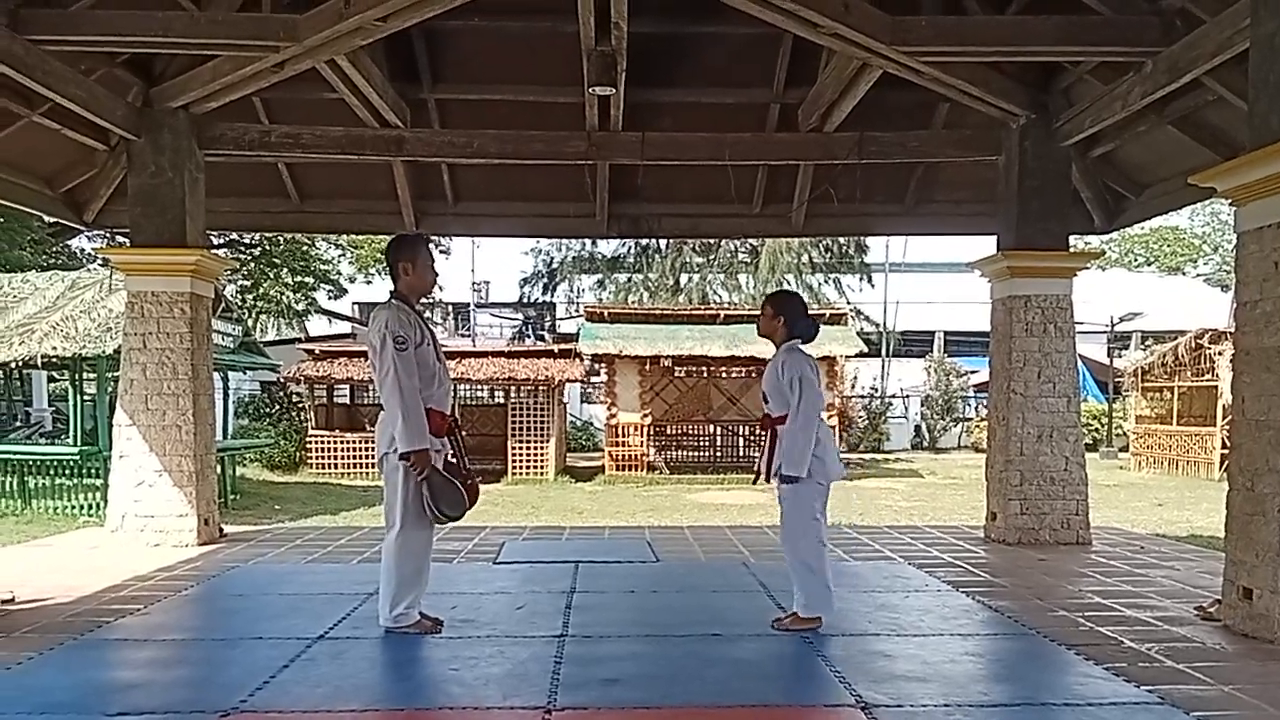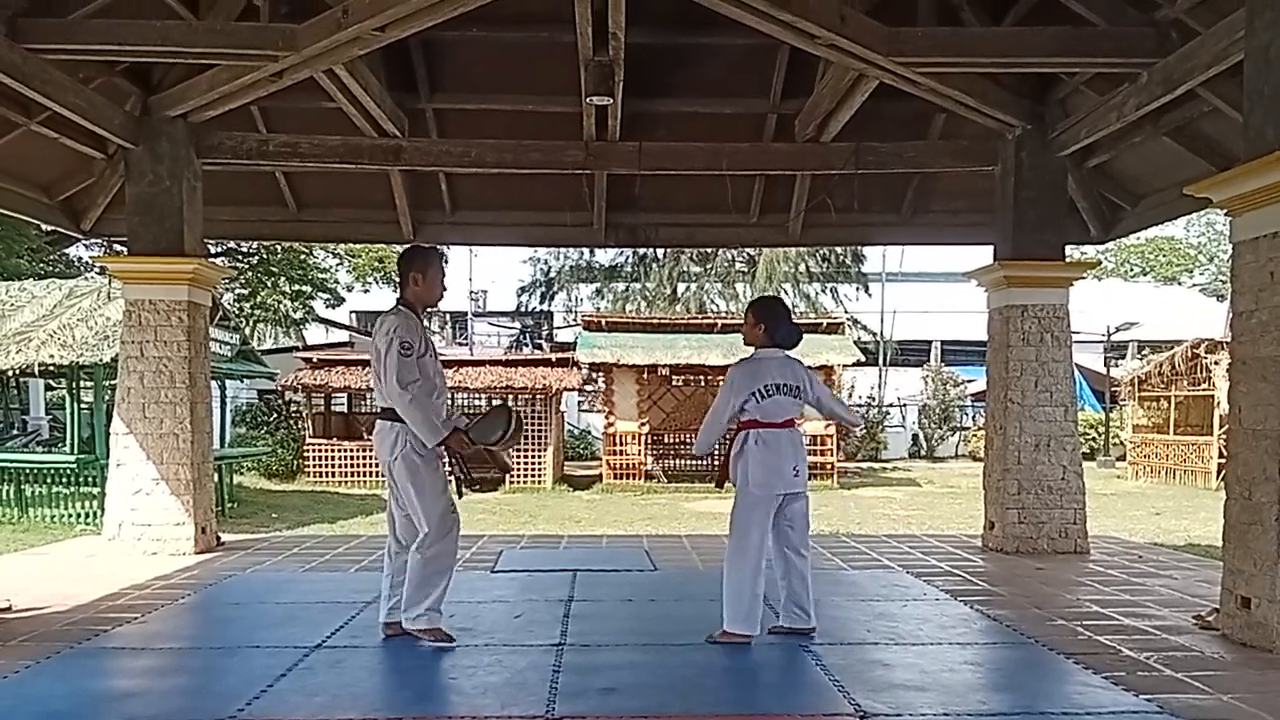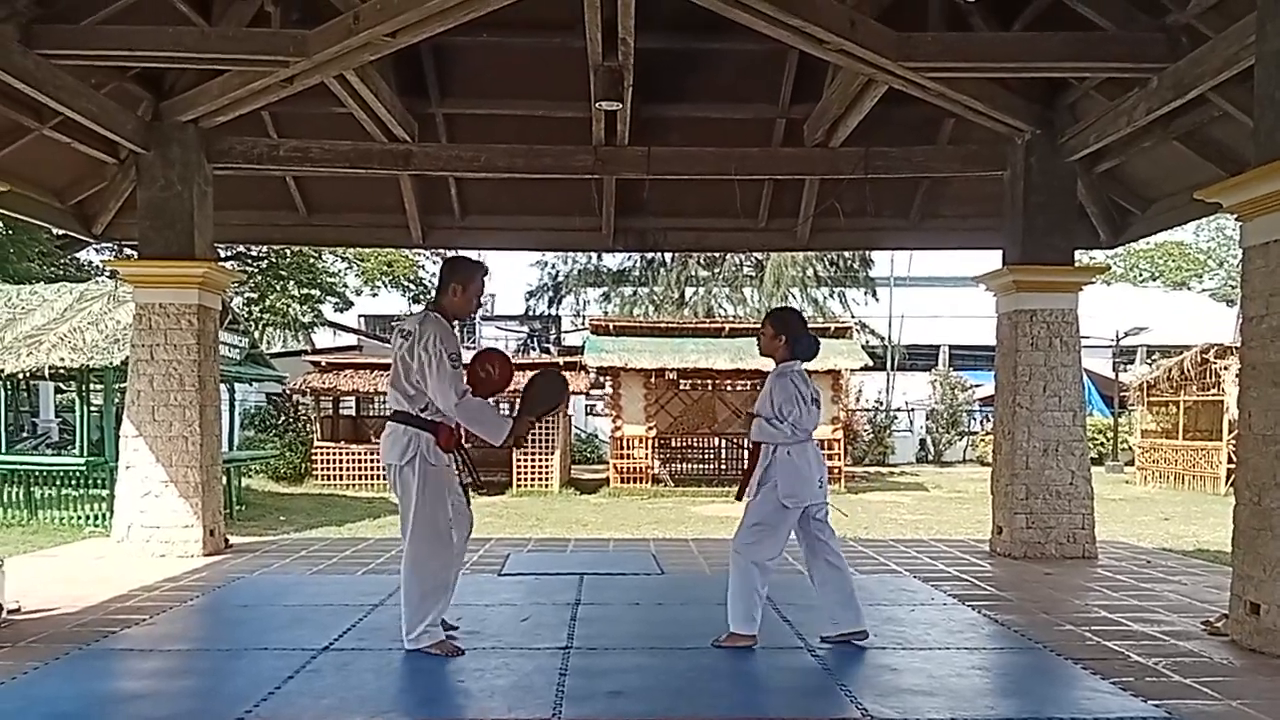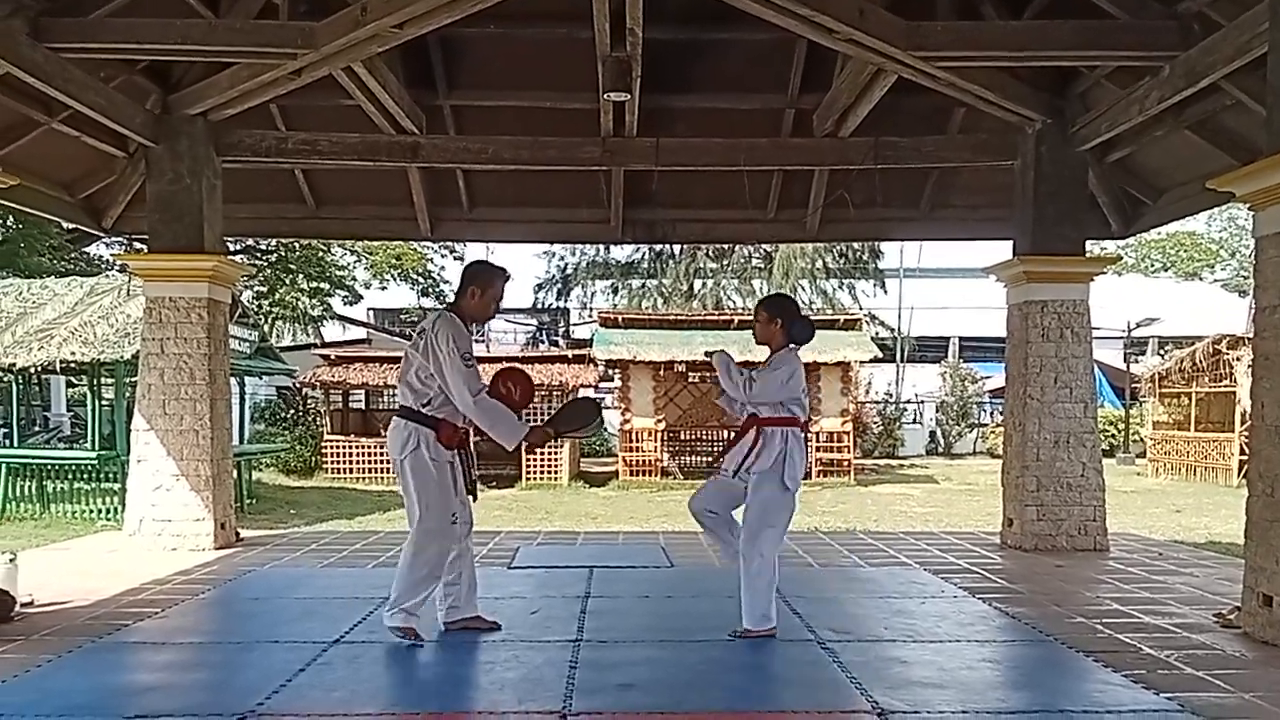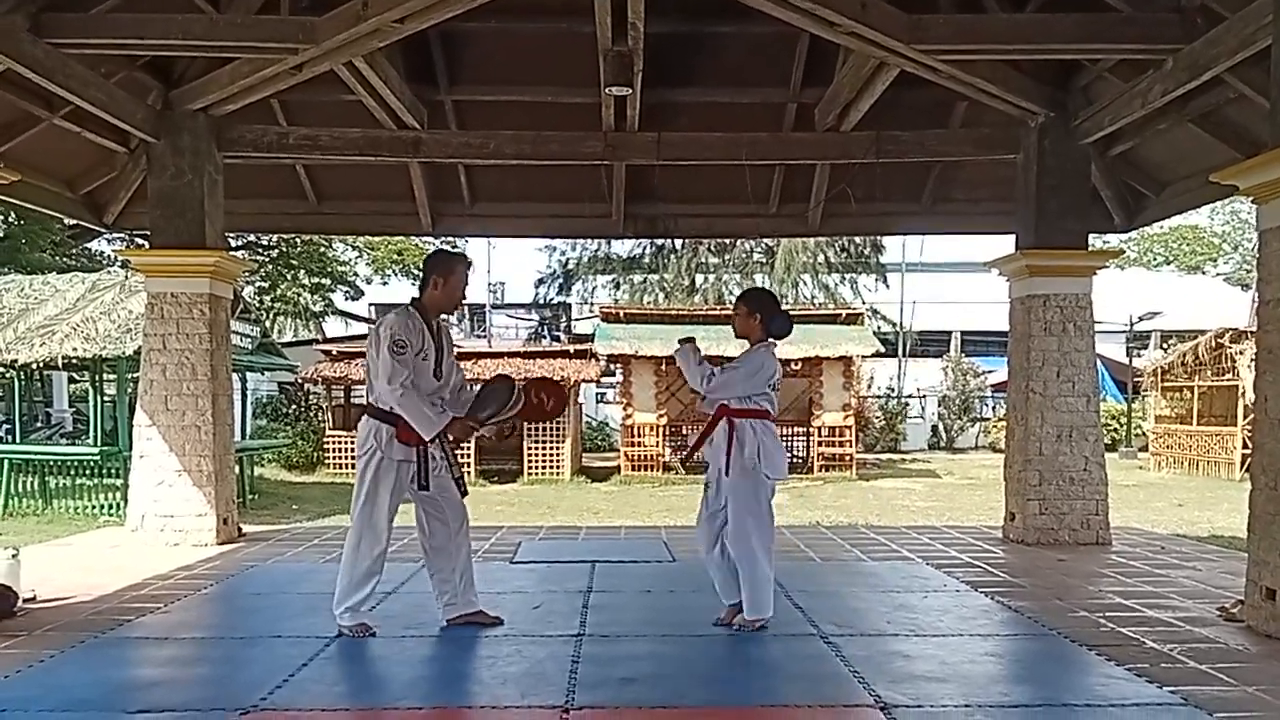
dt=0.5s
person 1, frame 1
left shoulder: (410, 318)
right shoulder: (392, 320)
right elbow: (399, 389)
right wrist: (416, 446)
left hip: (422, 435)
right hip: (408, 437)
left knee: (418, 525)
right knee: (407, 525)
left ankle: (406, 607)
right ankle: (398, 614)
person 1, frame 2
left shoulder: (409, 324)
right shoulder: (398, 325)
right elbow: (402, 391)
left wrist: (446, 427)
right wrist: (443, 433)
left hip: (411, 440)
right hip: (407, 440)
left knee: (407, 532)
right knee: (438, 525)
left ankle: (395, 616)
right ankle: (419, 615)
person 1, frame 3
left shoulder: (414, 325)
right shoulder: (437, 333)
right elbow: (454, 401)
left wrist: (487, 408)
right wrist: (507, 428)
left hip: (420, 441)
right hip: (419, 444)
left knee: (456, 524)
right knee: (429, 540)
left ankle: (424, 613)
right ankle: (420, 632)
person 1, frame 4
left shoulder: (445, 326)
right shoulder: (448, 332)
right elbow: (470, 399)
left wrist: (508, 416)
right wrist: (524, 433)
left hip: (440, 442)
right hip: (420, 440)
left knee: (455, 525)
right knee: (435, 528)
left ankle: (458, 610)
right ankle: (400, 612)
person 1, frame 5
left shoulder: (440, 332)
right shoulder: (397, 325)
left elbow: (454, 391)
right elbow: (395, 387)
right wrist: (444, 424)
left hip: (427, 444)
right hip: (387, 438)
left knee: (449, 522)
right knee: (371, 529)
left ankle: (460, 605)
right ankle: (348, 613)
person 2, frame 1
left shoulder: (792, 360)
right shoulder: (787, 358)
left elbow: (806, 413)
left wrist: (794, 464)
left hip: (801, 457)
right hip: (796, 456)
left knee: (798, 535)
right knee: (801, 534)
left ankle: (811, 611)
right ankle: (807, 607)
person 2, frame 2
left shoulder: (743, 371)
right shoulder: (798, 369)
left elbow: (720, 417)
right elbow: (828, 403)
left wrist: (702, 444)
right wrist: (849, 418)
left hip: (759, 462)
right hip: (793, 460)
left knee: (747, 547)
right knee: (792, 546)
left ankle: (740, 627)
right ankle: (798, 619)
person 2, frame 3
left shoulder: (783, 380)
right shoulder: (799, 377)
left elbow: (796, 430)
left wrist: (758, 426)
right wrist: (762, 423)
left hip: (785, 474)
right hip: (807, 472)
left knee: (749, 549)
right knee: (822, 551)
left ankle: (744, 630)
right ankle: (850, 623)
person 2, frame 4
left shoulder: (787, 365)
right shoulder: (773, 363)
left elbow: (751, 396)
right elbow: (742, 409)
left wrist: (723, 363)
right wrist: (724, 379)
left hip: (777, 459)
right hip: (757, 454)
left knee: (757, 541)
right knee: (708, 506)
left ankle: (760, 622)
right ankle: (746, 562)
person 2, frame 5
left shoulder: (759, 360)
right shoulder: (754, 357)
left elbow: (710, 384)
left wrist: (687, 353)
right wrist: (703, 379)
left hip: (750, 451)
right hip: (730, 449)
left knee: (747, 534)
right knee: (711, 532)
left ankle: (755, 611)
right ankle: (736, 602)
